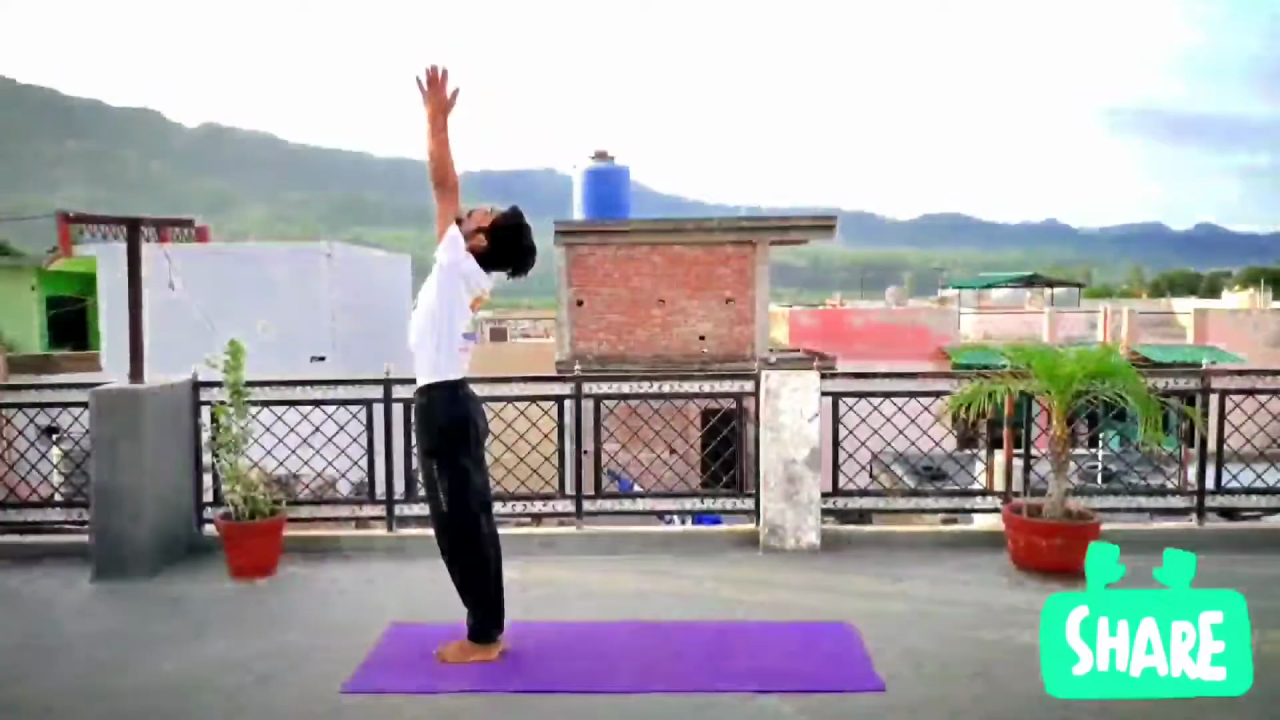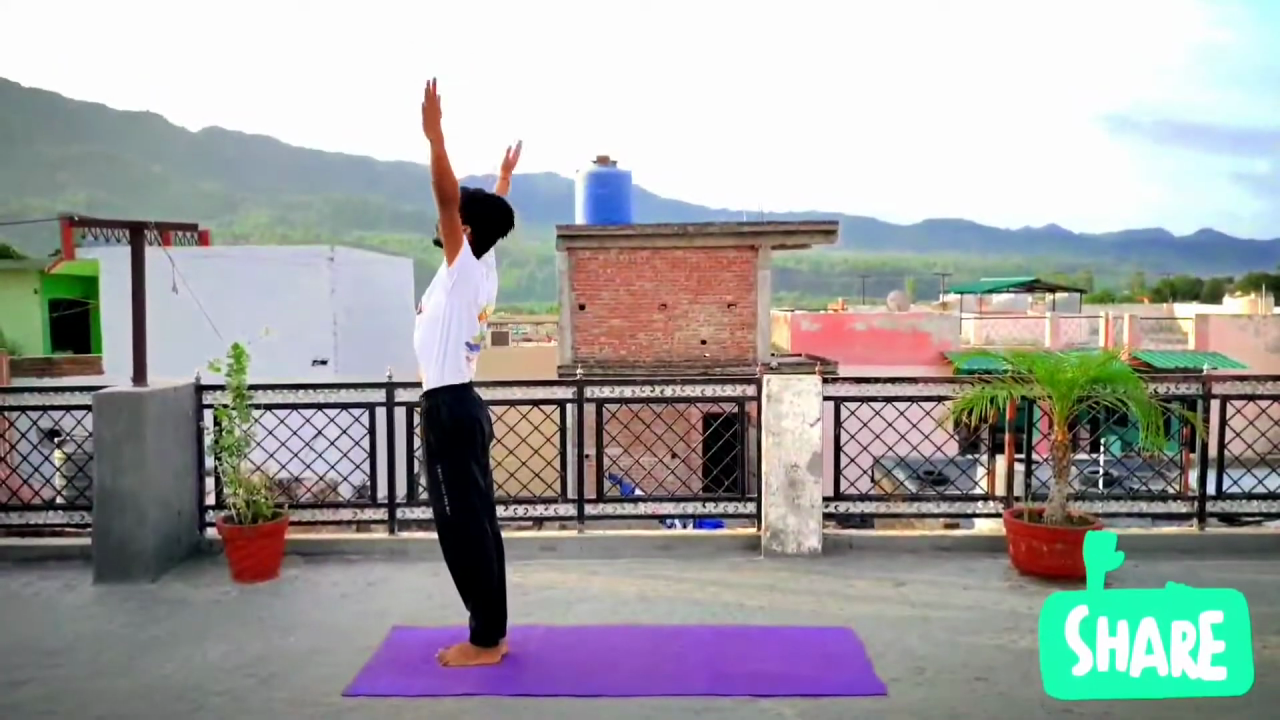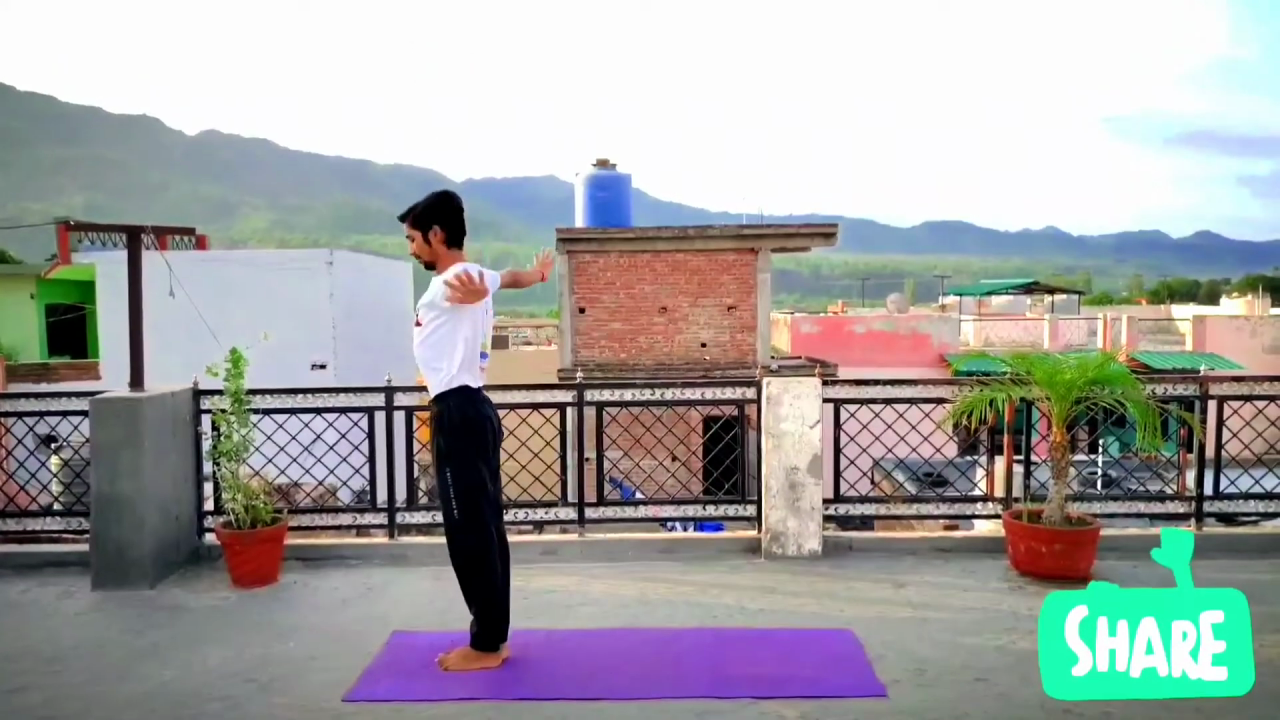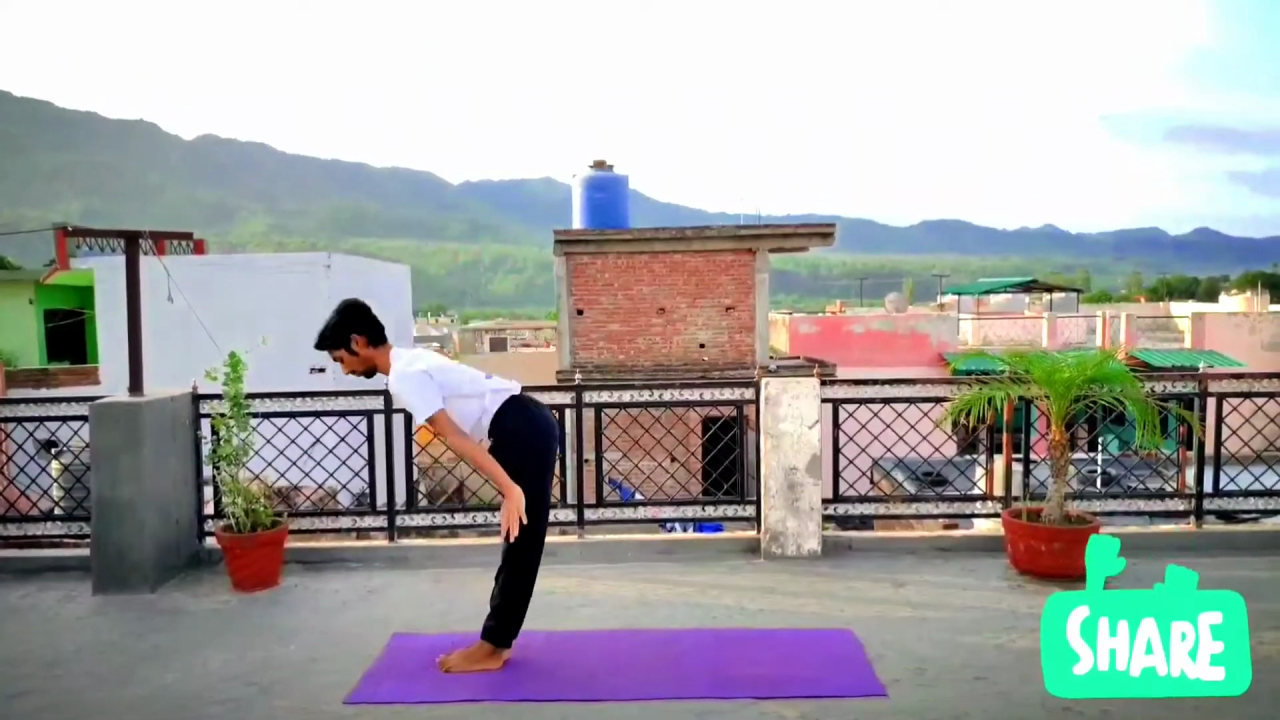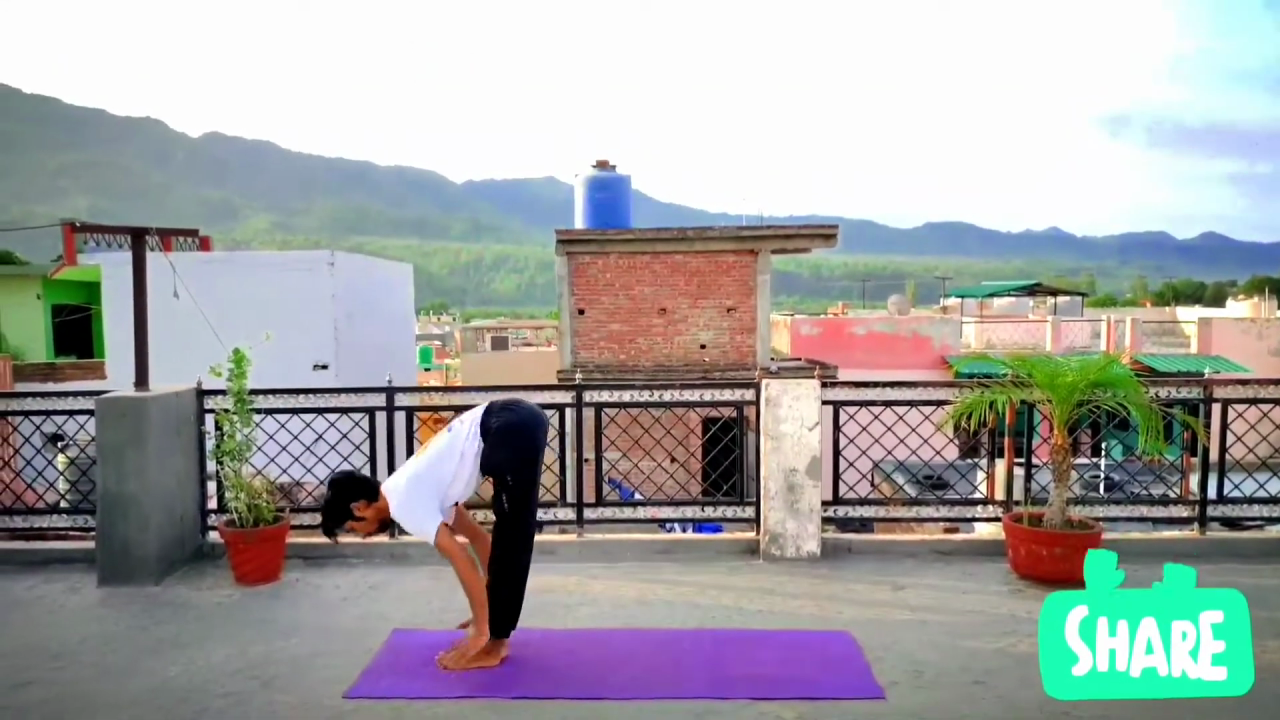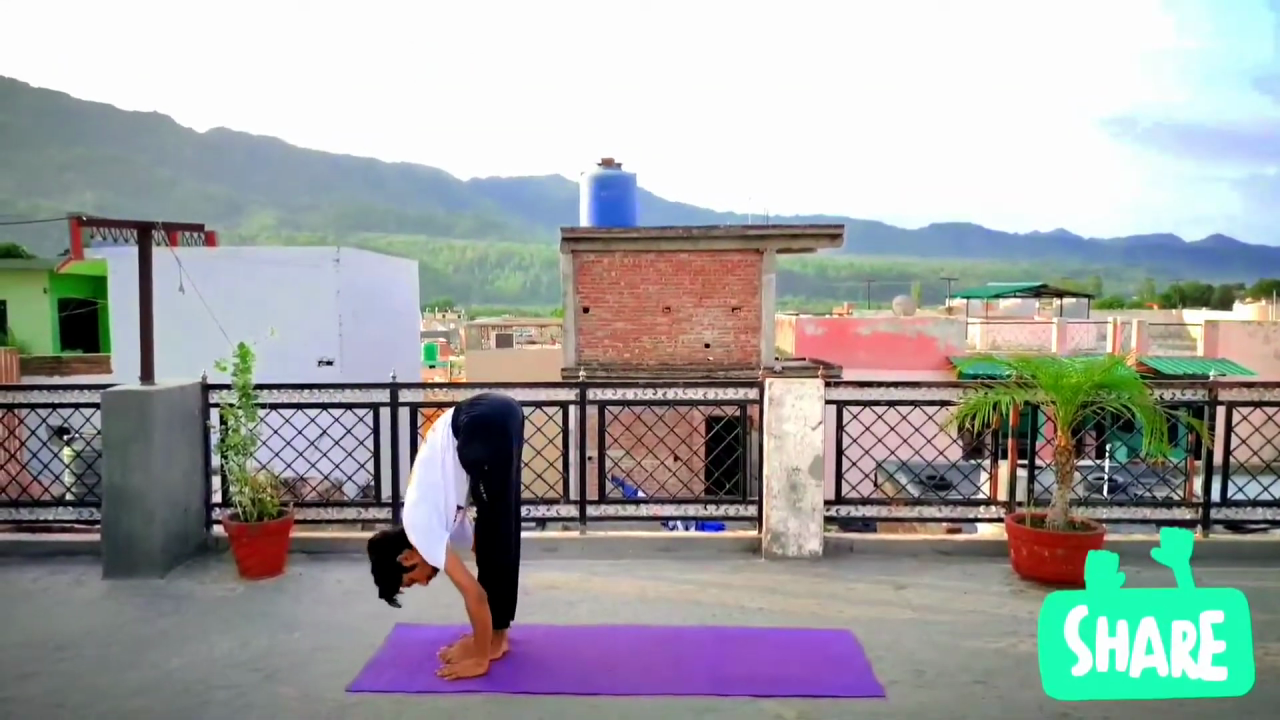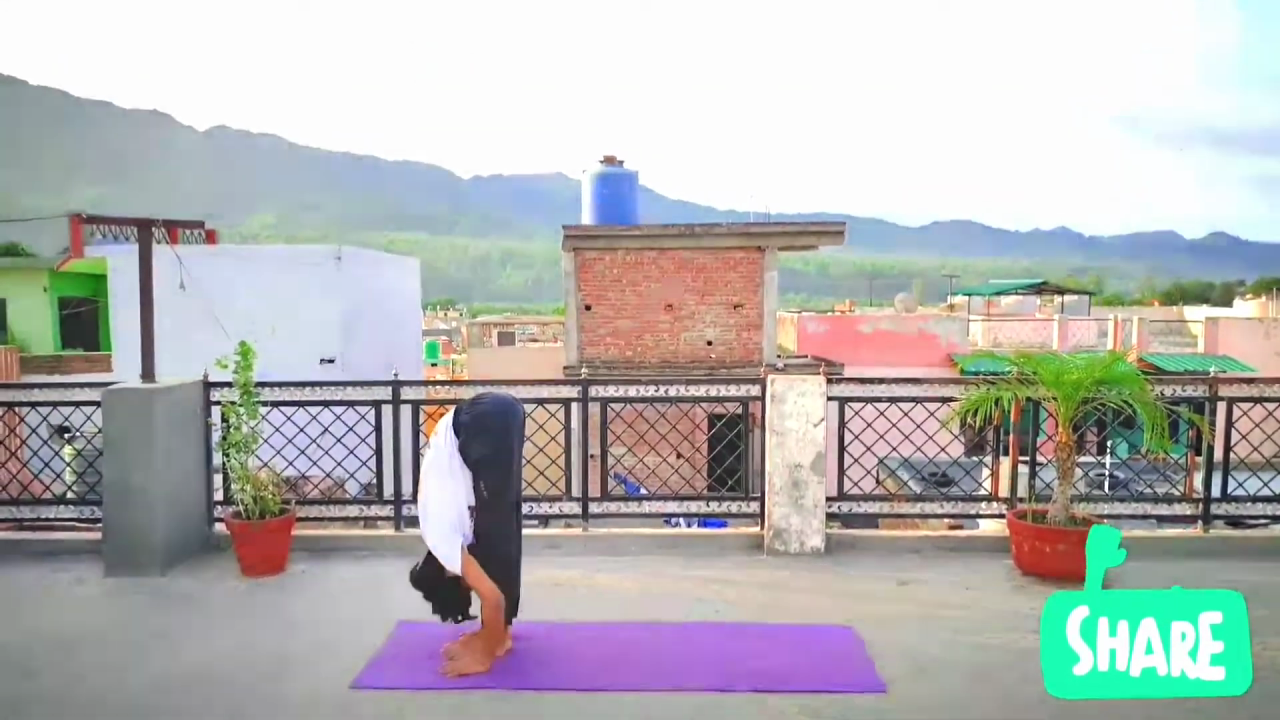
dt=0.4s
person 1, frame 1
left shoulder: (458, 267)
right shoulder: (473, 274)
left elbow: (443, 186)
right elbow: (449, 193)
left wrist: (435, 118)
right wrist: (439, 118)
left hip: (441, 408)
right hip: (456, 405)
left knee: (460, 526)
right knee: (472, 522)
left ankle: (482, 639)
right ankle: (487, 629)
person 1, frame 2
left shoulder: (463, 267)
right shoulder: (482, 271)
left elbow: (452, 201)
right elbow: (488, 212)
left wrist: (438, 132)
left hip: (448, 410)
right hip: (465, 406)
left knee: (461, 523)
right knee: (477, 519)
left ankle: (484, 641)
right ankle: (489, 629)
person 1, frame 3
left shoulder: (452, 279)
right shoulder: (474, 275)
left elbow: (469, 284)
right elbow: (509, 277)
left wrist: (471, 292)
right wrist: (536, 274)
left hip: (458, 413)
right hip: (472, 412)
left knee: (470, 533)
right knee: (483, 530)
left ankle: (486, 647)
right ankle: (493, 636)
person 1, frame 4
left shoulder: (403, 378)
right shoulder: (411, 362)
left elbow: (459, 440)
left wrist: (510, 488)
left hip: (522, 434)
right hip: (528, 425)
left knee: (522, 539)
right knee: (520, 536)
left ankle: (492, 647)
right ankle: (497, 640)
person 1, frame 5
left shoulder: (403, 503)
right shoulder: (406, 490)
left elbow: (463, 561)
right elbow: (478, 536)
left wrist: (481, 628)
left hip: (512, 430)
right hip: (515, 423)
left knee: (510, 536)
right knee: (509, 536)
left ankle: (492, 644)
right ankle: (496, 637)
person 1, frame 6
left shoulder: (420, 531)
right shoulder: (433, 519)
left elbow: (474, 593)
left wrist: (481, 658)
left hip: (485, 425)
right hip: (493, 416)
left knee: (494, 535)
right knee: (499, 533)
left ankle: (493, 639)
right ankle: (495, 632)
person 1, frame 7
left shoulder: (442, 539)
left elbow: (492, 597)
left wrist: (485, 656)
left knee: (494, 533)
right knee: (501, 528)
left ankle: (497, 636)
right ankle: (498, 632)
